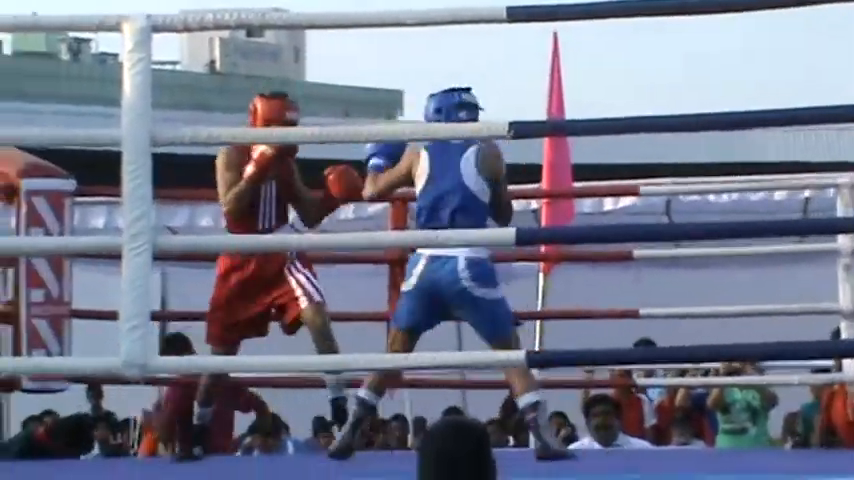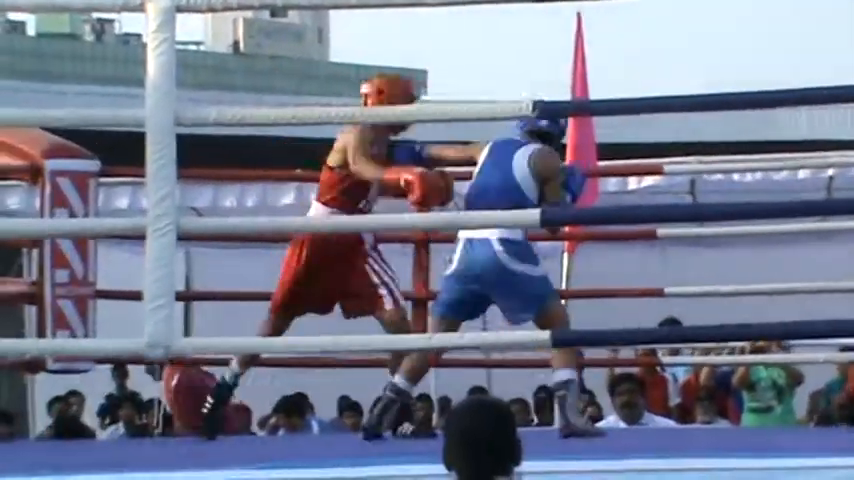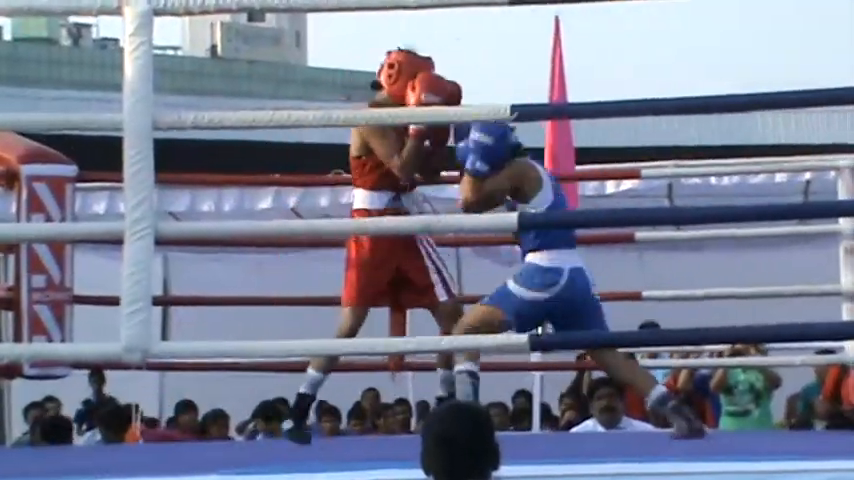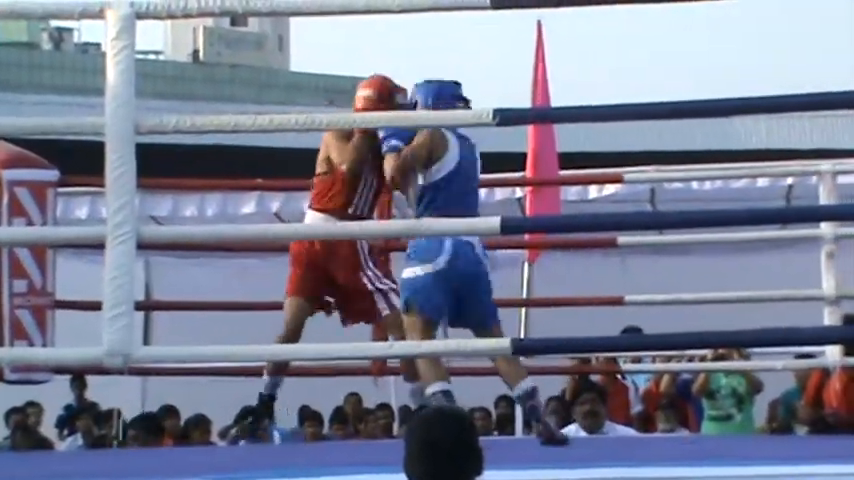
dt=0.5s
person 1, frame 1
left shoulder: (287, 162)
right shoulder: (232, 156)
left elbow: (311, 218)
right elbow: (230, 208)
left wrist: (334, 195)
right wrist: (253, 169)
left hip: (283, 256)
right hip: (240, 262)
left knee: (317, 321)
right knee: (220, 354)
left ankle: (341, 415)
right ankle: (200, 432)
person 1, frame 2
left shoulder: (378, 142)
right shoulder: (359, 133)
right elbow: (362, 168)
right wrist: (405, 176)
left hip: (355, 243)
right hip: (317, 240)
left knee: (397, 321)
right knee: (273, 330)
right ankle: (222, 393)
person 1, frame 3
right shoulder: (370, 118)
left elbow: (423, 172)
right elbow: (405, 168)
left wrist: (440, 133)
right wrist: (420, 125)
left knee: (451, 315)
right knee: (352, 322)
right ankle: (301, 408)
person 1, frame 4
left shoulder: (381, 148)
right shoulder: (337, 135)
right elbow: (349, 167)
right wrist: (365, 125)
left hip: (355, 246)
right hip: (315, 243)
left knee: (400, 326)
right knee: (292, 324)
right ankle: (264, 407)
person 2, frame 1
left shoulder: (419, 154)
right shoulder: (487, 152)
left elbow: (372, 192)
right elbow: (504, 216)
left wrist: (377, 160)
left hip: (431, 267)
right hip: (472, 269)
left knee: (395, 354)
right knee: (511, 355)
left ankle: (349, 434)
right ankle: (544, 435)
person 2, frame 2
left shoulder: (494, 147)
right shoulder: (547, 159)
left elbow: (450, 153)
left wrist: (421, 151)
right wrist: (566, 196)
left hip: (468, 250)
right hip: (507, 250)
right knee: (559, 328)
left ankle: (380, 415)
right ankle: (570, 414)
person 2, frame 3
left shoulder: (518, 169)
right shoulder: (532, 172)
left elbow: (469, 202)
left wrist: (474, 159)
left hip: (547, 276)
right hip: (575, 277)
left knee: (466, 331)
right knee: (612, 358)
right ankle: (683, 417)
person 2, frame 4
left shoulder: (432, 136)
right shoulder: (468, 147)
left elbow: (395, 175)
left wrist: (391, 141)
left hip: (434, 247)
right hip: (470, 249)
left knee: (419, 342)
right ankle: (540, 420)
